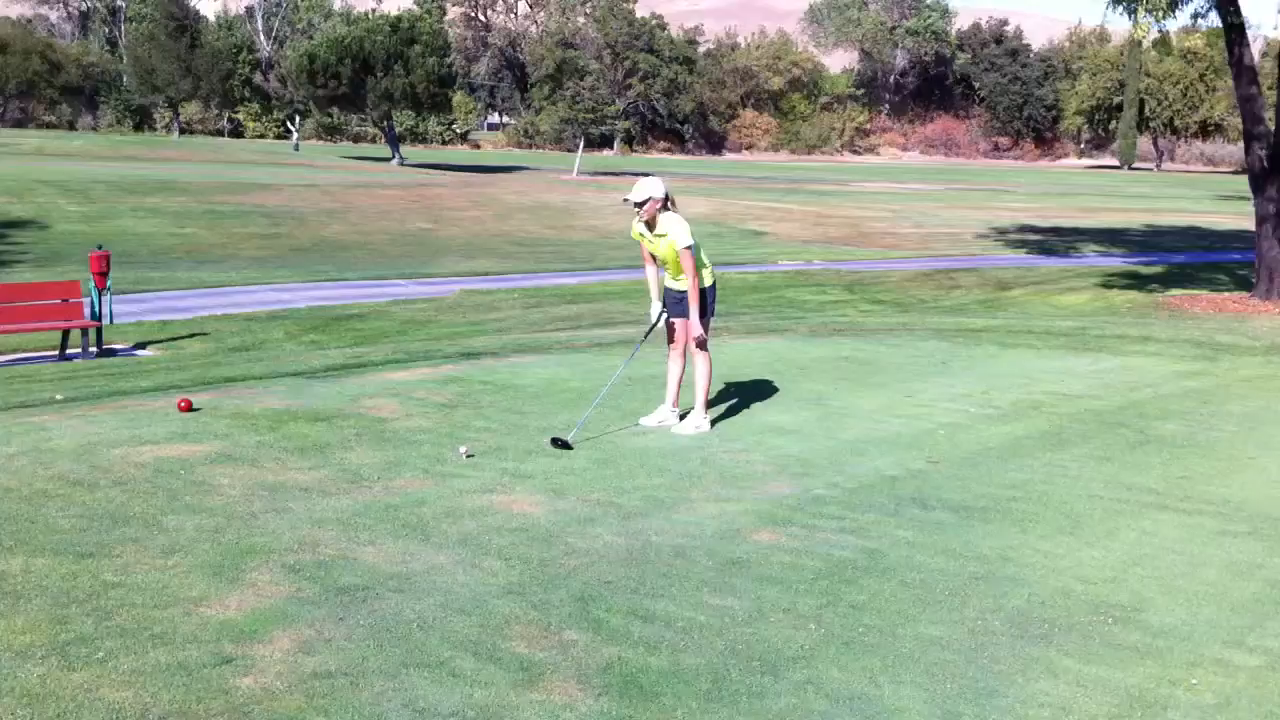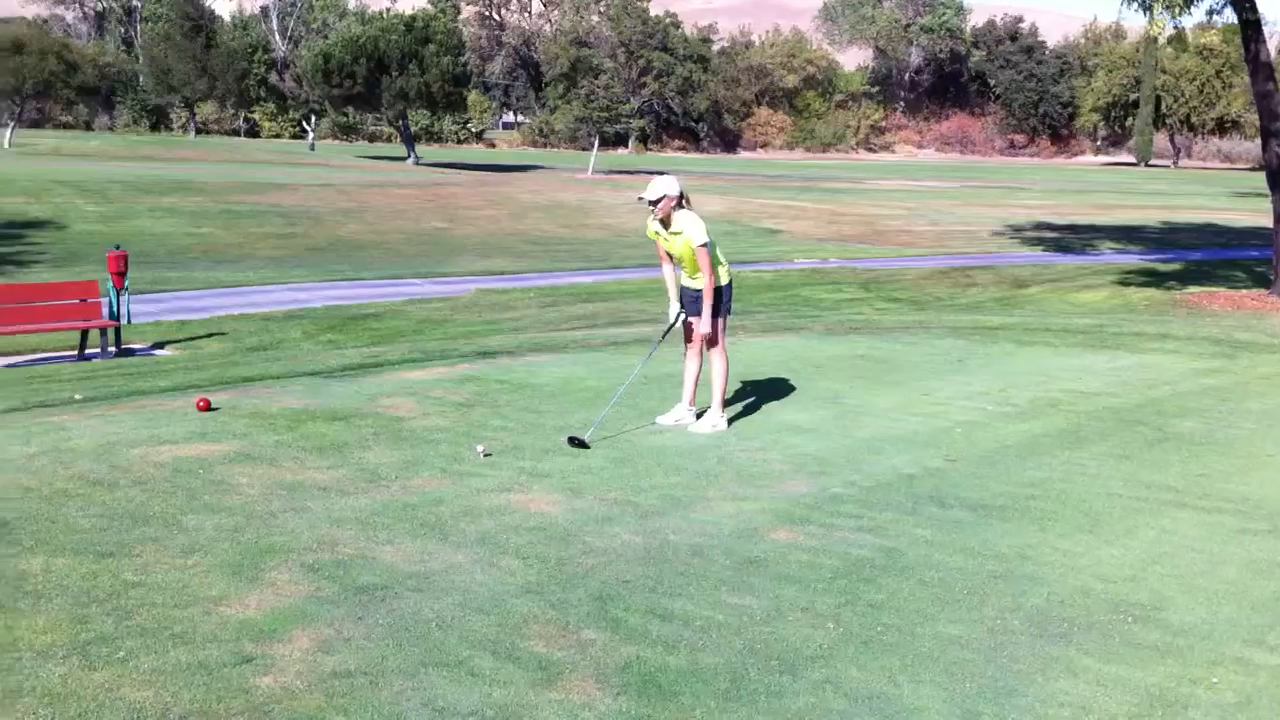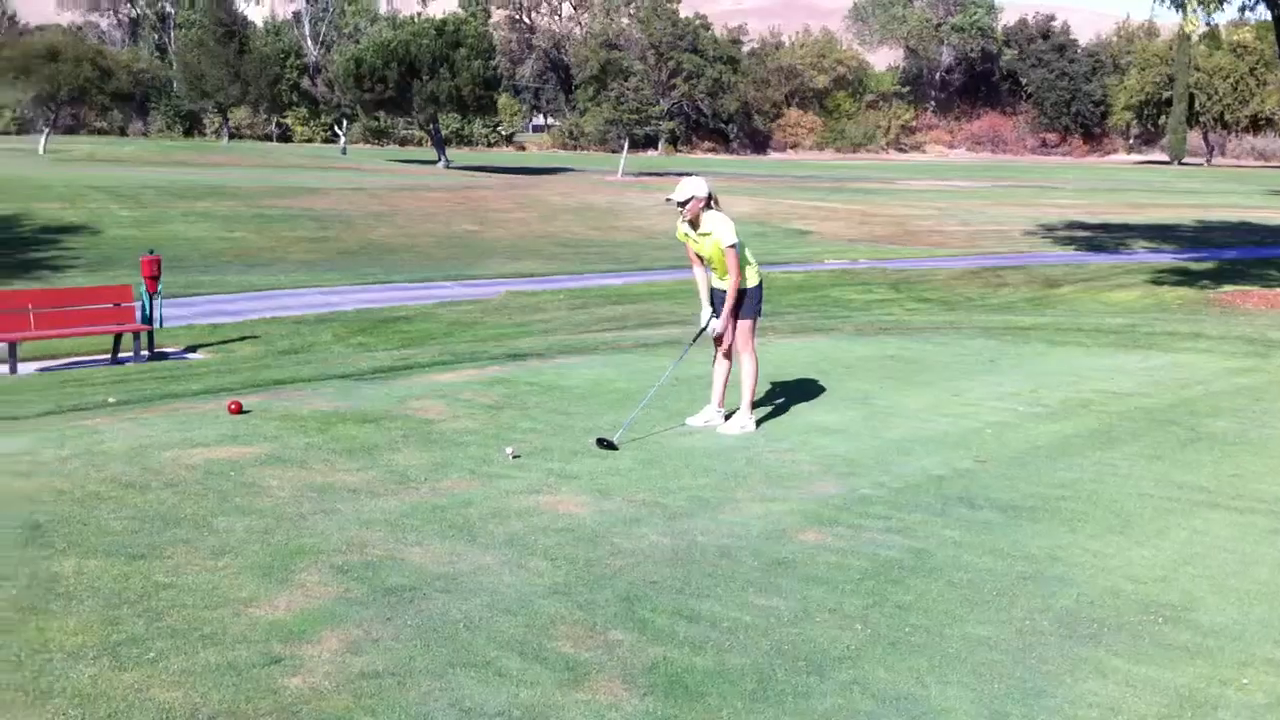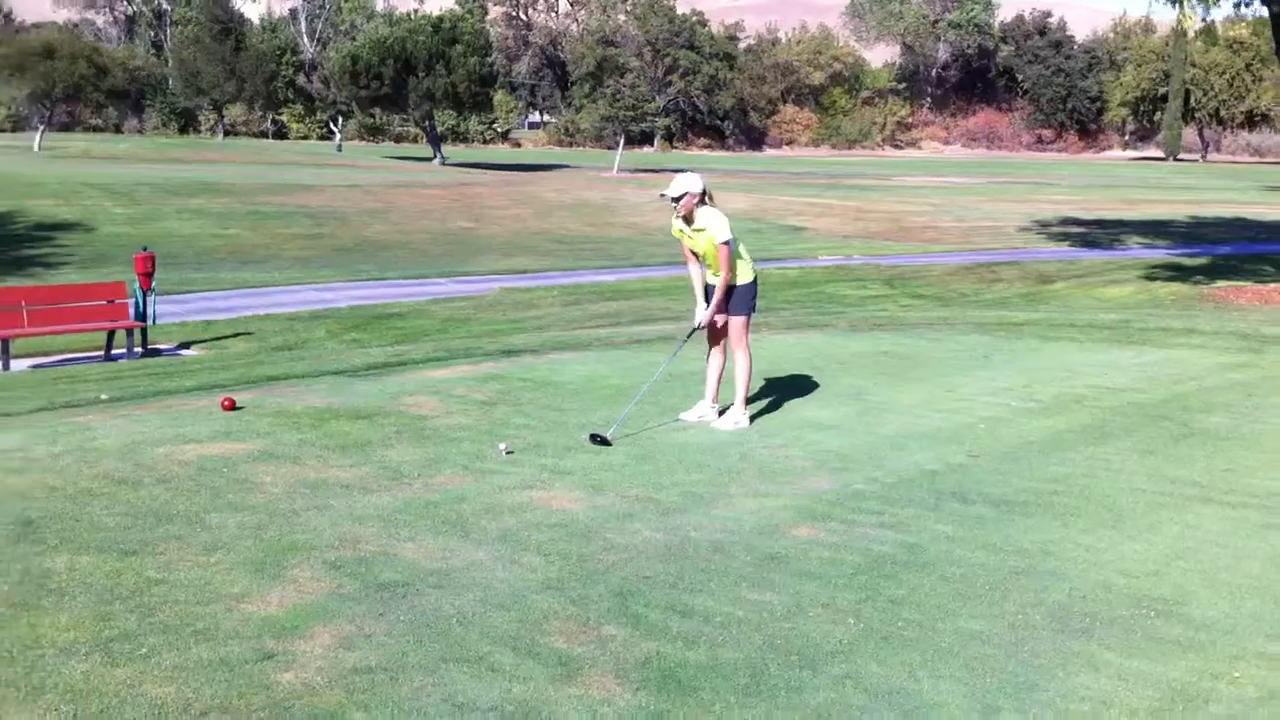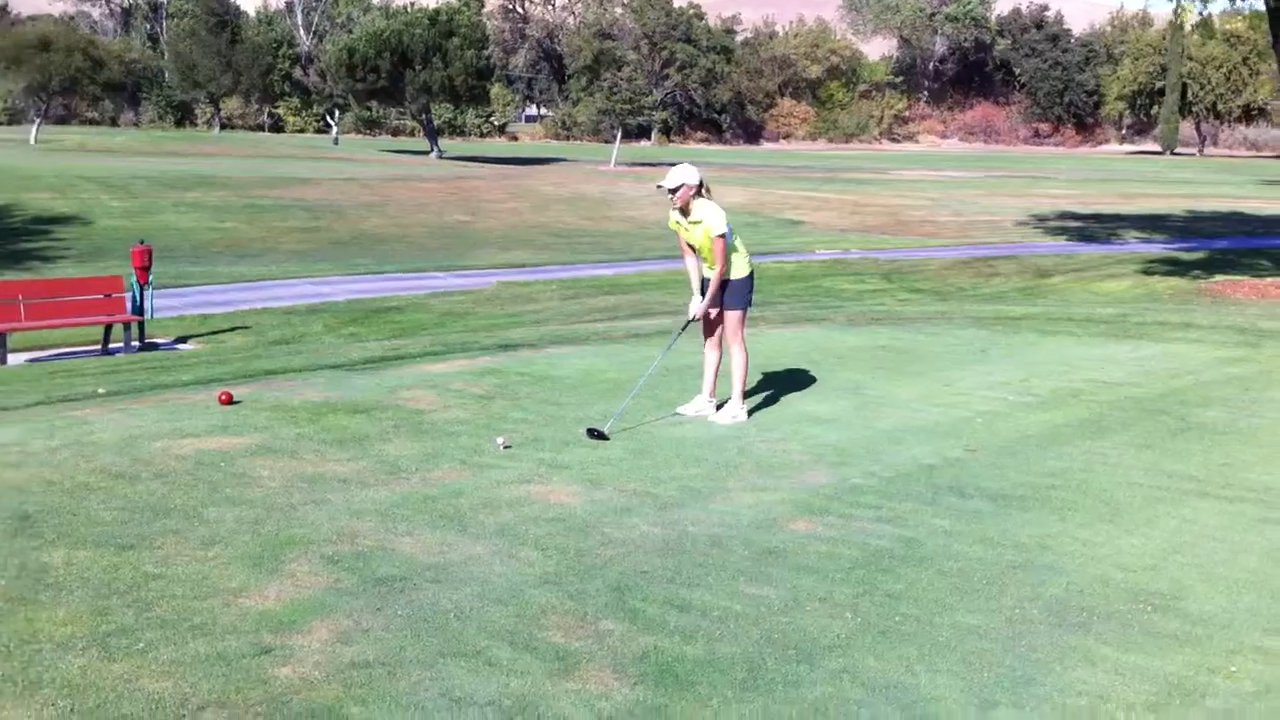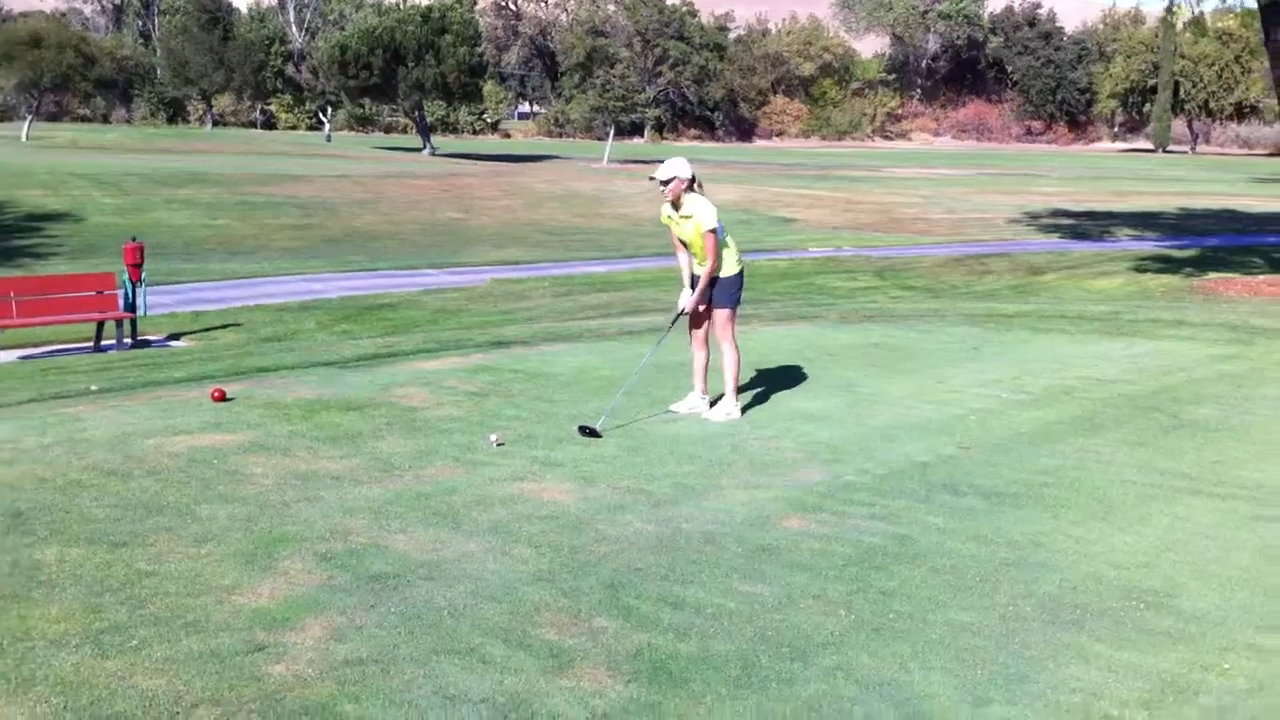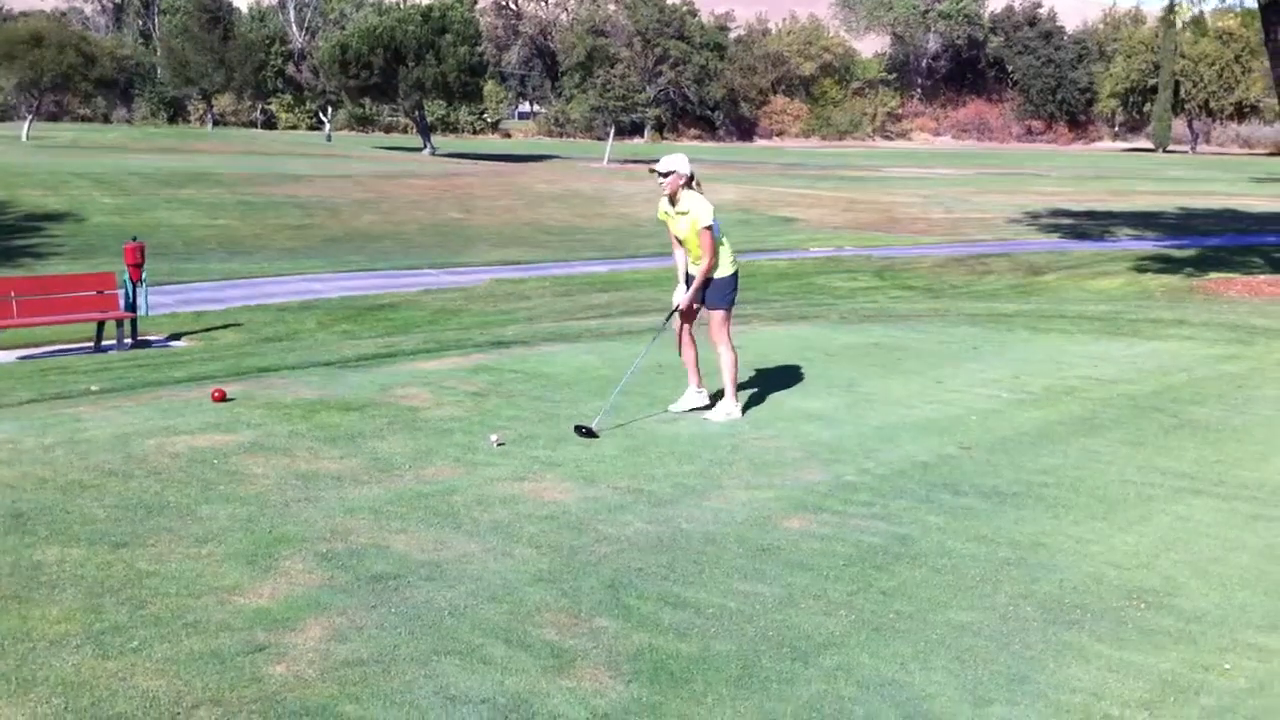
dt=0.1s
person 1, frame 1
left shoulder: (677, 228)
right shoulder: (639, 226)
left elbow: (693, 278)
right elbow: (650, 264)
left wrist: (696, 320)
right wrist: (655, 301)
left hip: (699, 286)
right hip: (673, 286)
left knee: (698, 348)
right knee: (675, 347)
left ankle: (700, 415)
right ankle: (670, 409)
person 1, frame 2
left shoulder: (692, 226)
right shoulder: (655, 224)
left elbow: (709, 275)
right elbow: (667, 263)
left wrist: (706, 317)
right wrist: (673, 301)
left hip: (715, 284)
right hip: (689, 284)
left knee: (714, 346)
right knee: (692, 345)
left ankle: (717, 414)
right ankle: (686, 408)
person 1, frame 3
left shoulder: (721, 227)
right shoulder: (684, 227)
left elbow: (736, 276)
right elbow: (698, 266)
left wrist: (724, 317)
right wrist: (706, 306)
left hip: (745, 285)
right hip: (720, 286)
left knee: (743, 348)
right knee: (722, 347)
left ankle: (745, 415)
right ankle: (715, 409)
person 1, frame 4
left shoulder: (716, 223)
right shoulder: (679, 223)
left elbow: (727, 272)
right elbow: (693, 263)
left wrist: (712, 310)
right wrist: (700, 302)
left hip: (740, 281)
right hip: (715, 282)
left knee: (737, 343)
right knee: (715, 343)
left ankle: (739, 410)
right ankle: (709, 404)
person 1, frame 5
left shoulder: (712, 216)
right shoulder: (676, 215)
left elbow: (722, 265)
right elbow: (689, 255)
left wrist: (705, 302)
right wrist: (695, 294)
left hip: (736, 275)
right hip: (711, 275)
left knee: (733, 338)
right knee: (711, 337)
left ankle: (737, 405)
right ankle: (707, 399)
person 1, frame 6
left shoulder: (703, 211)
right shoulder: (668, 210)
left elbow: (713, 261)
right elbow: (681, 251)
left wrist: (696, 297)
right wrist: (686, 288)
left hip: (726, 272)
right hip: (702, 272)
left knee: (724, 336)
right knee: (697, 333)
left ankle: (730, 402)
right ankle: (699, 396)
person 1, frame 7
left shoulder: (699, 208)
right shoulder: (665, 205)
left elbow: (710, 258)
right elbow: (678, 247)
left wrist: (690, 293)
right wrist: (680, 283)
left hip: (720, 274)
right hip: (695, 272)
left knee: (719, 337)
right knee: (682, 329)
left ankle: (731, 402)
right ankle: (698, 392)
